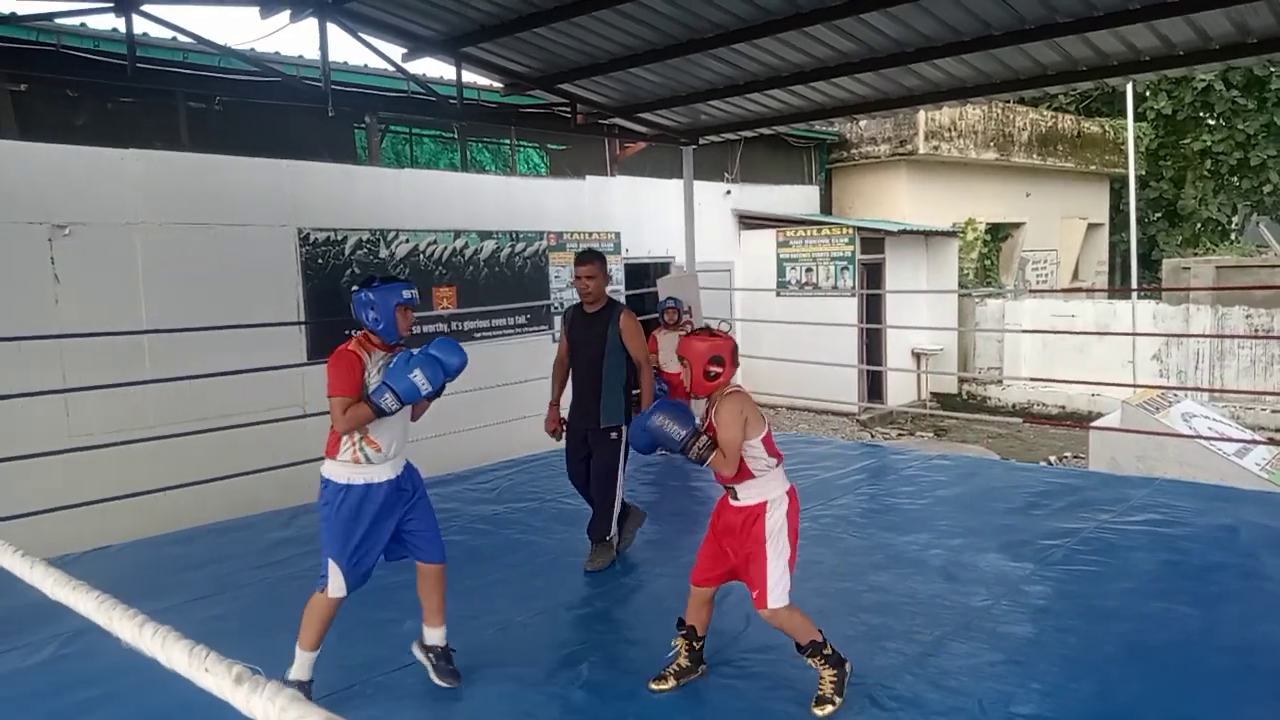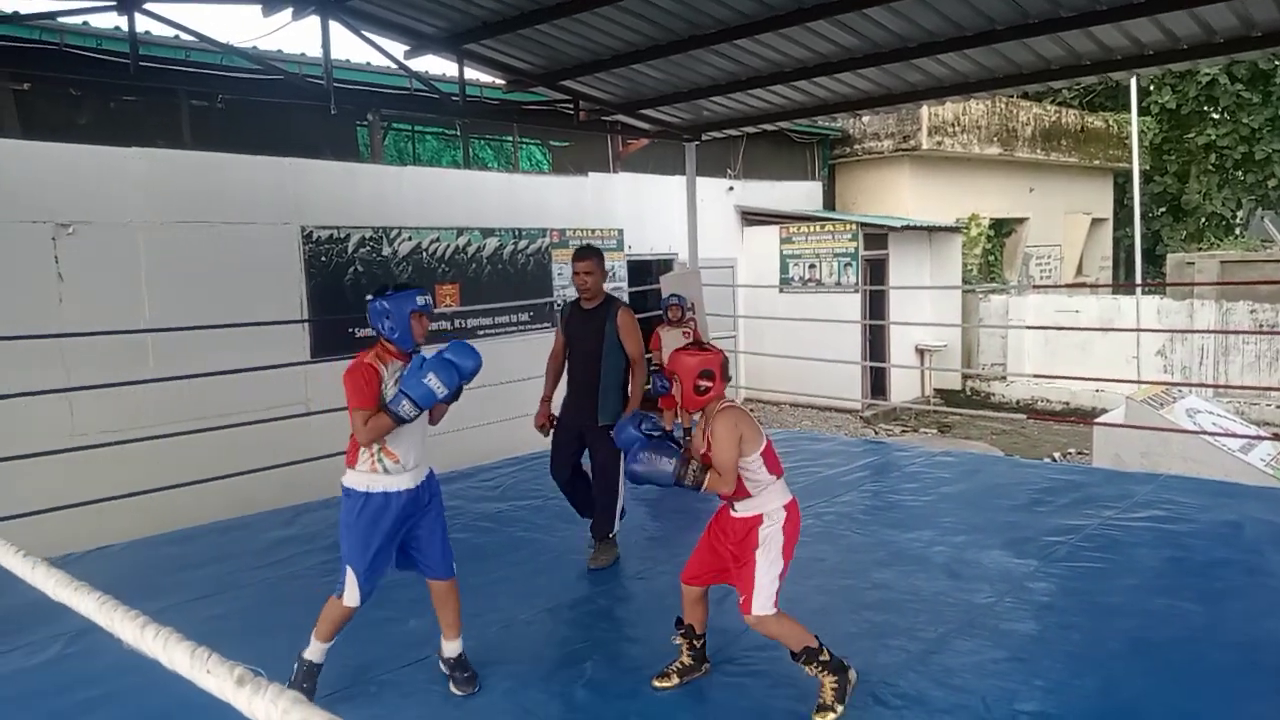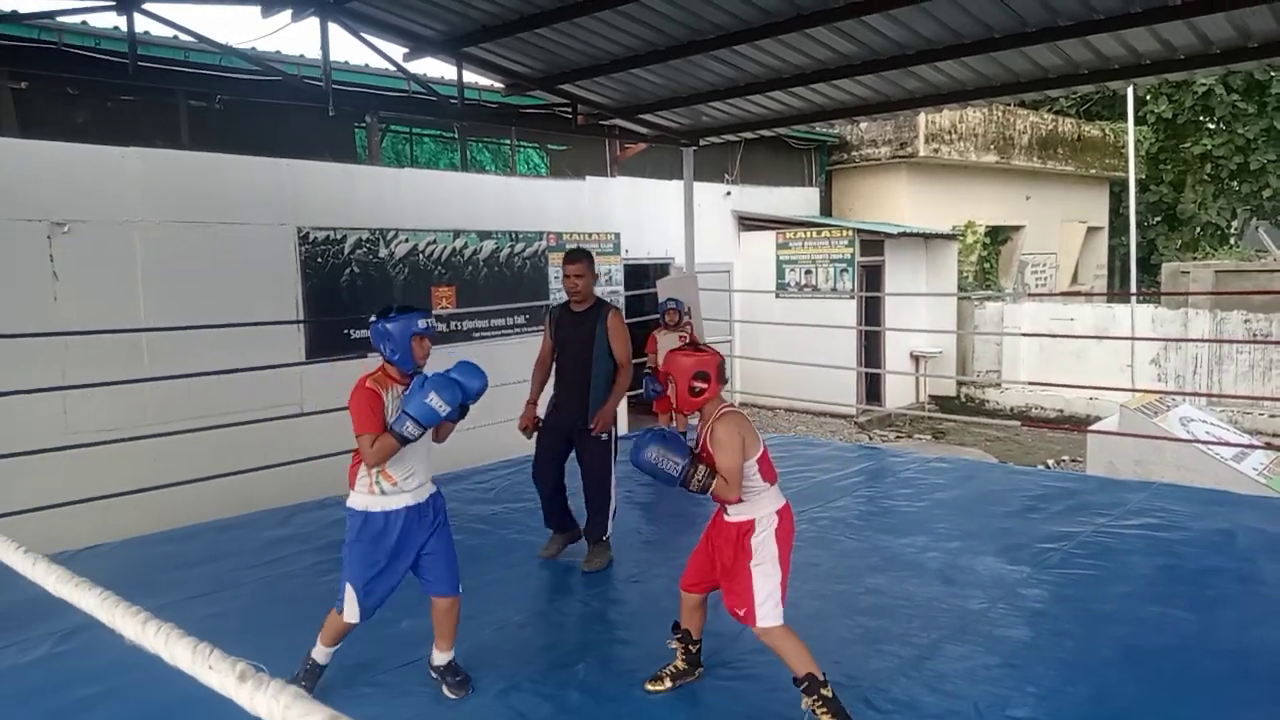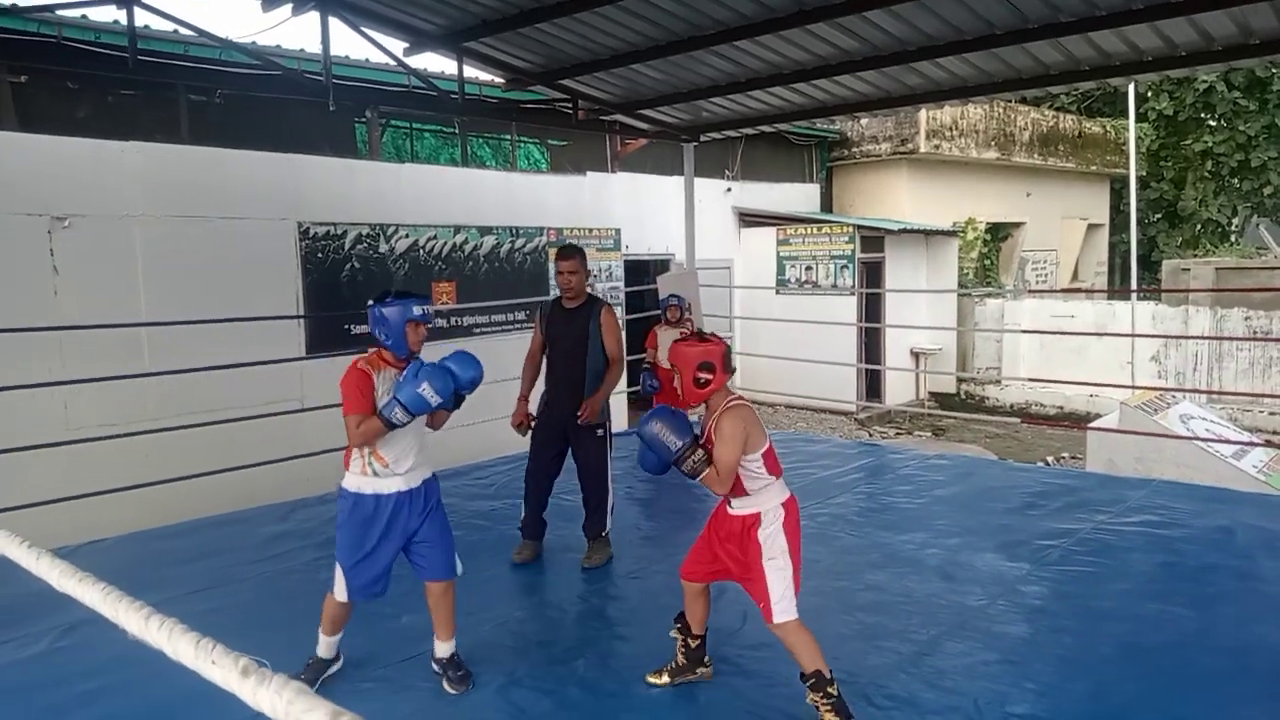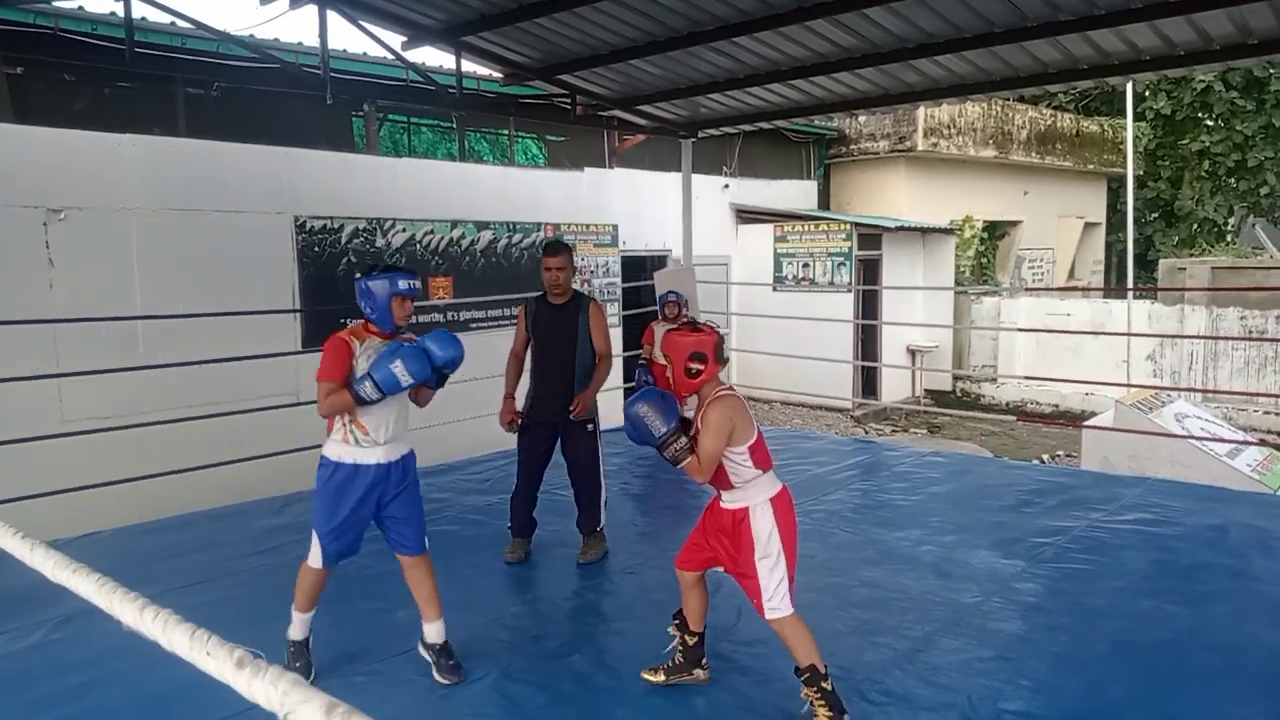
dt=0.1s
person 1, frame 1
left shoulder: (395, 356)
right shoulder: (349, 357)
left elbow: (413, 413)
right elbow: (342, 422)
left wrist: (432, 383)
right wrist: (391, 393)
left hip: (397, 477)
right hip: (350, 487)
left knee: (432, 559)
right knee: (335, 587)
left ankle: (433, 644)
right ankle: (297, 678)
person 1, frame 2
left shoulder: (416, 362)
right shoulder: (365, 368)
left elbow: (431, 418)
right elbow: (365, 434)
left wrist: (450, 386)
right wrist: (411, 400)
left hip: (418, 485)
right hip: (371, 495)
left knee: (443, 575)
right knee: (353, 592)
left ankle: (452, 655)
right ankle: (310, 660)
person 1, frame 3
left shoulder: (419, 382)
right shoulder: (369, 390)
left elbow: (438, 435)
right elbow: (373, 455)
left wrist: (457, 405)
right wrist: (413, 419)
left hip: (423, 504)
right hip: (375, 513)
left knee: (446, 592)
right knee: (354, 608)
left ankle: (443, 661)
right ankle: (317, 660)
person 1, frame 4
left shoulder: (419, 367)
right shoulder: (363, 371)
left elbow: (434, 421)
right elbow: (355, 432)
left wrist: (453, 394)
right wrist: (402, 406)
left hip: (417, 489)
right hip: (367, 496)
left knee: (440, 574)
right knee: (347, 587)
left ankle: (445, 653)
right ankle: (326, 653)
person 1, frame 5
left shoulder: (406, 344)
right shoulder: (344, 343)
left elbow: (420, 399)
right elbow: (327, 405)
left wrist: (437, 372)
right wrist: (375, 383)
left hip: (396, 464)
right hip: (346, 467)
left knee: (413, 552)
right knee: (322, 557)
left ankle: (435, 640)
right ankle: (297, 637)
person 2, frame 1
left shoulder: (732, 404)
right shoulder: (716, 402)
left elbow: (727, 465)
right elbow: (715, 449)
left wrist: (687, 439)
right wrist: (673, 435)
left hip: (768, 508)
right hip: (734, 506)
left knee: (770, 606)
right knee: (701, 584)
left ankle: (831, 666)
right ankle: (689, 660)
person 2, frame 2
left shoulder: (725, 420)
right shoulder: (712, 416)
left elbow: (725, 482)
right elbow: (701, 463)
left wrist: (674, 467)
right wrist: (662, 444)
left hip: (770, 517)
right hip: (735, 515)
left knee: (758, 613)
right knee: (692, 584)
left ankle: (832, 671)
right ankle: (692, 659)
person 2, frame 3
left shoulder: (726, 424)
right shoulder: (708, 419)
left elbow: (732, 490)
right elbow: (705, 466)
left wrist: (683, 469)
right wrist: (669, 450)
left hip: (762, 525)
right hip: (730, 521)
left knee: (766, 625)
right knee: (691, 591)
right ankle: (687, 663)
person 2, frame 4
left shoulder: (732, 418)
right shoulder: (717, 410)
left elbow: (719, 482)
left wrist: (682, 451)
right wrist: (680, 445)
left hip: (768, 518)
right hip: (734, 513)
left knee: (782, 619)
right knee: (693, 580)
right ankle: (692, 659)
person 2, frame 5
left shoulder: (720, 408)
right shoulder: (709, 400)
left elbow: (701, 472)
right elbow: (705, 452)
left wrist: (666, 435)
right wrist: (676, 426)
left hip: (760, 513)
right hip: (728, 506)
left knee: (776, 612)
right knee: (688, 571)
right ankle: (690, 659)
person 3, frame 1
left shoulder: (622, 318)
right shoulder: (570, 317)
left elbow: (643, 365)
right elbow: (562, 362)
left wrist: (645, 410)
right wrist: (554, 407)
left hip: (611, 416)
right hip: (579, 414)
left knee: (604, 480)
right knee: (578, 475)
left ankle: (602, 542)
right ankle: (627, 515)
person 3, frame 2
left shoulder: (620, 313)
right shoulder: (567, 313)
left elbow: (638, 362)
right elbow: (557, 357)
left wrist: (632, 407)
right wrist: (545, 401)
left hip: (607, 413)
right hip: (572, 410)
left knee: (606, 476)
right knee: (560, 468)
left ankle: (606, 539)
right ankle: (601, 518)
person 3, frame 3
left shoulder: (609, 317)
right shoulder: (556, 315)
left elbow: (624, 366)
right elbow: (545, 360)
left wrist: (610, 407)
right wrist: (531, 404)
left hip: (595, 417)
right hip: (558, 413)
left knee: (597, 480)
right knee: (544, 472)
left ankle: (599, 542)
right ankle: (563, 529)
person 3, frame 4
left shoulder: (602, 313)
right shoulder: (546, 313)
left elbow: (617, 361)
right elbow: (534, 357)
left wrist: (599, 397)
right wrist: (522, 401)
left hip: (588, 413)
right hip: (550, 411)
left knee: (595, 477)
right knee: (537, 475)
left ankle: (598, 539)
right ankle: (531, 536)
person 3, frame 5
left shoulder: (589, 309)
right shoulder: (530, 309)
left elbow: (604, 357)
right elbow: (518, 354)
left wrist: (589, 393)
right wrist: (508, 399)
left hip: (577, 409)
right hip: (537, 408)
left knee: (586, 474)
right knee: (527, 473)
left ankle: (593, 535)
right ankle: (520, 535)
